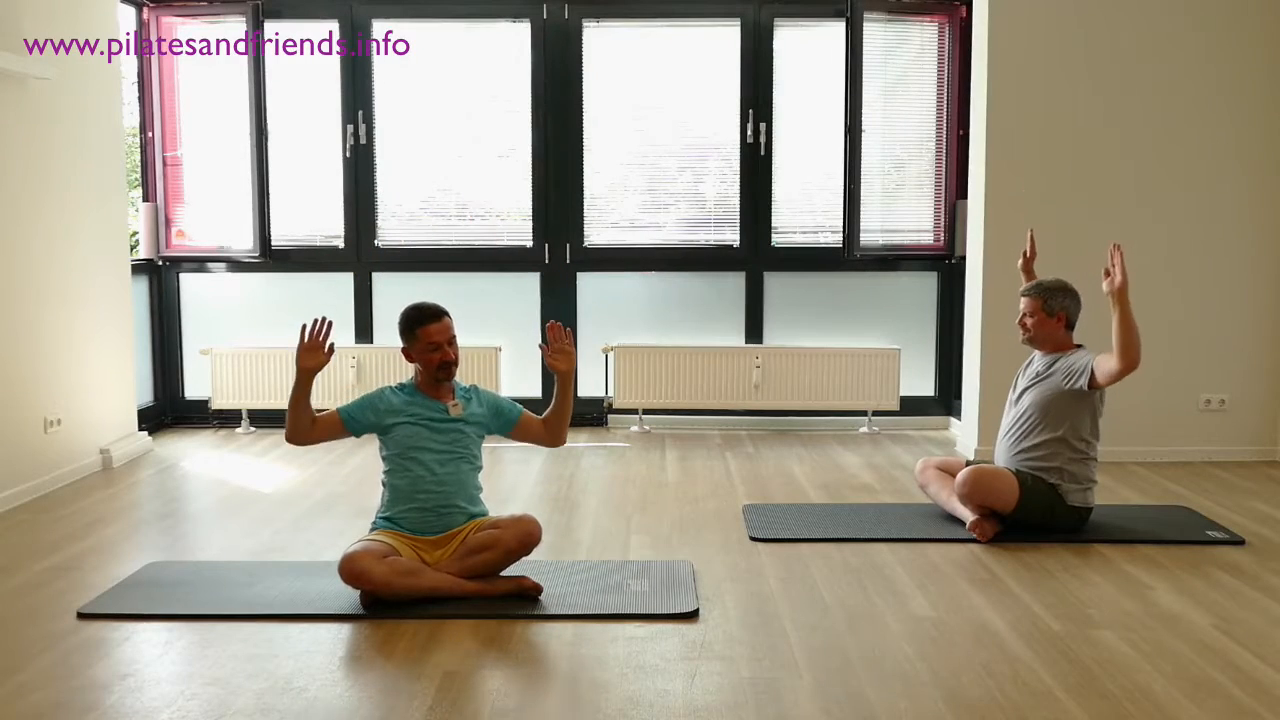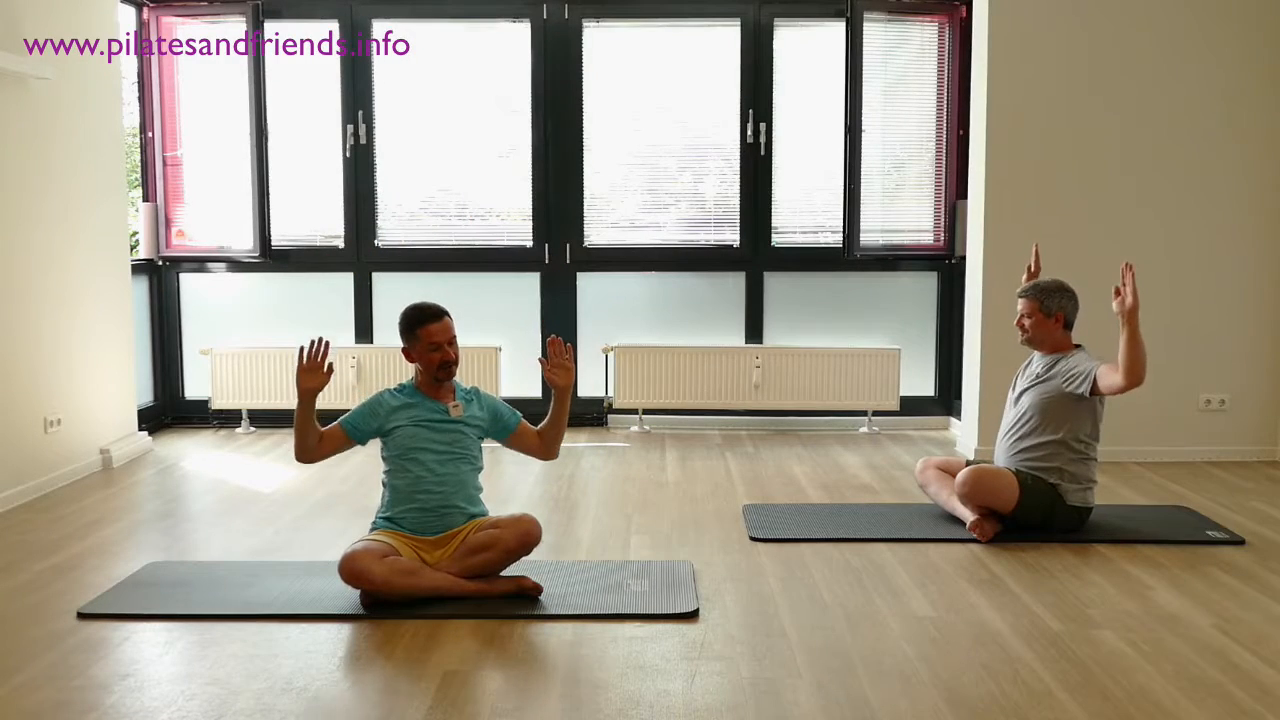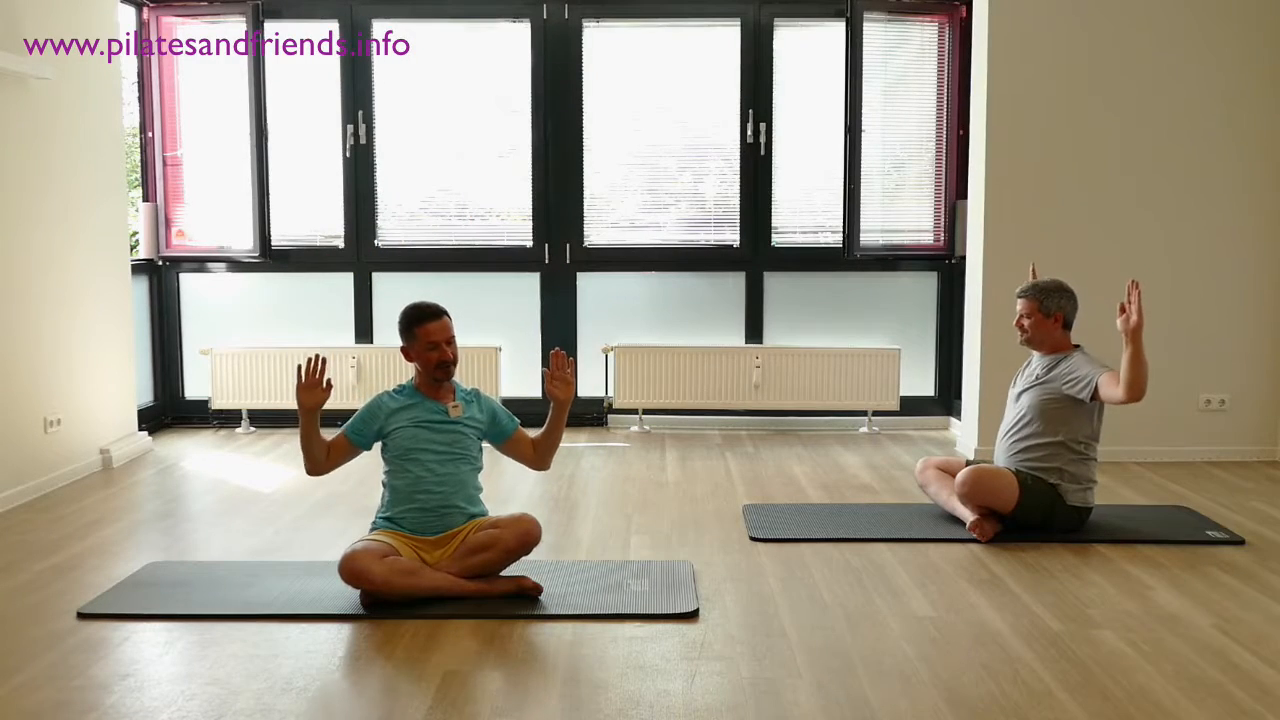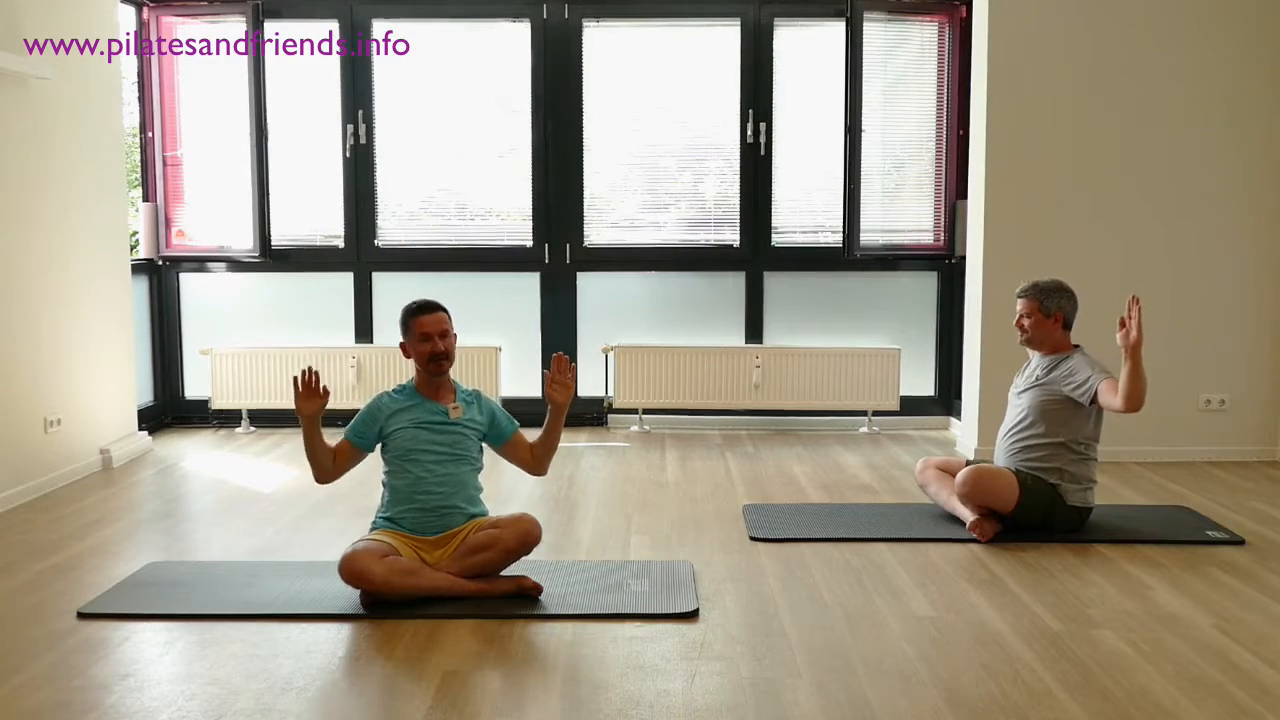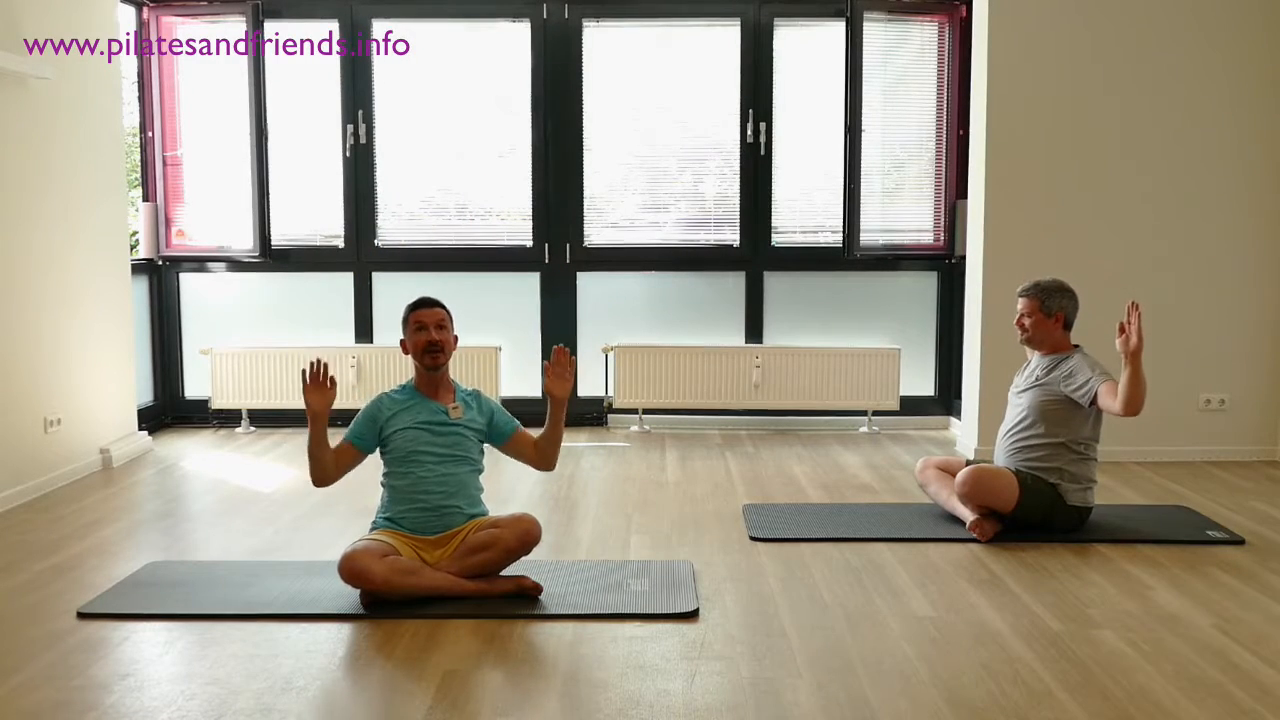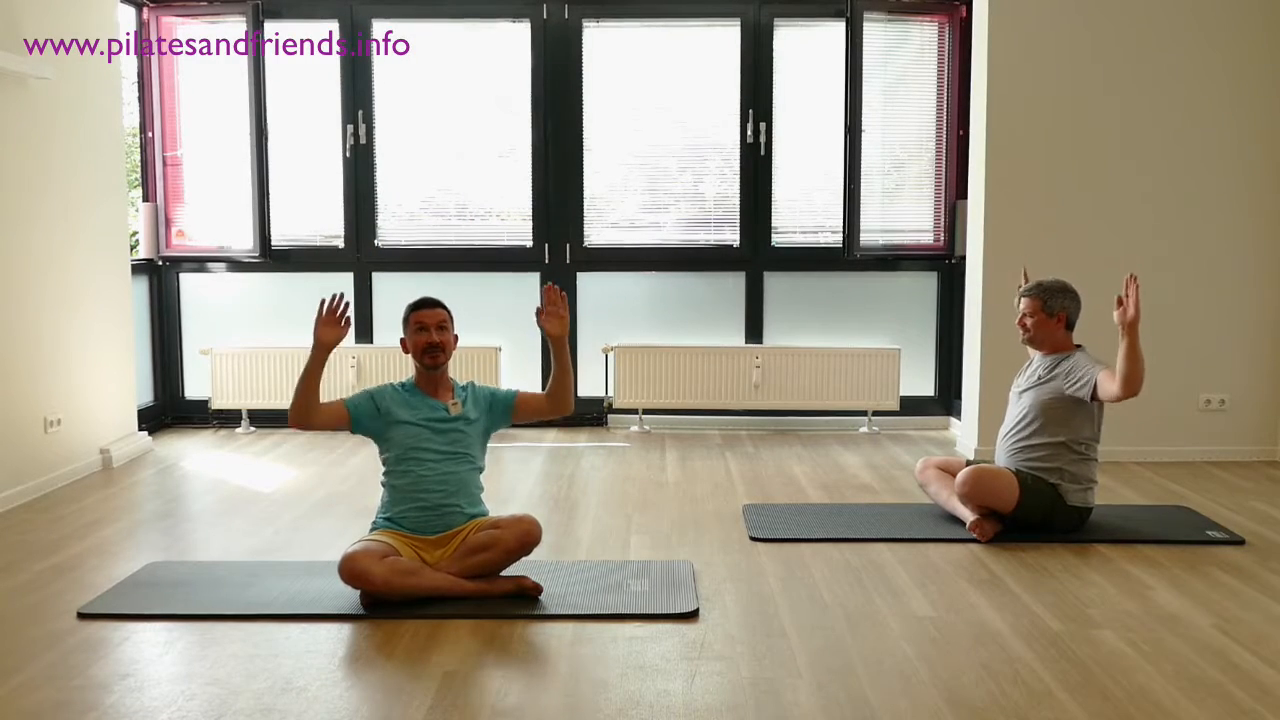
dt=0.2s
person 1, frame 1
left shoulder: (481, 402)
right shoulder: (384, 403)
left elbow: (553, 436)
right elbow: (299, 435)
left wrist: (564, 379)
right wrist: (305, 378)
left hip: (467, 533)
right hip: (399, 537)
left knee: (527, 529)
right knee: (355, 567)
left ankle: (400, 584)
right ankle: (493, 587)
person 1, frame 2
left shoulder: (481, 404)
right shoulder: (385, 406)
left elbow: (546, 449)
right elbow: (308, 453)
left wrist: (561, 394)
right wrist: (307, 399)
left hip: (466, 534)
right hip: (399, 537)
left knee: (526, 529)
right knee: (355, 566)
left ankle: (400, 583)
right ankle: (492, 586)
person 1, frame 3
left shoulder: (480, 405)
right shoulder: (385, 408)
left elbow: (538, 459)
right elbow: (318, 465)
left wrist: (560, 406)
right wrist: (309, 414)
left hip: (466, 534)
right hip: (399, 537)
left knee: (526, 529)
right knee: (354, 566)
left ankle: (402, 583)
right ankle: (491, 587)
person 1, frame 4
left shoulder: (480, 406)
right shoulder: (384, 407)
left elbow: (536, 464)
right elbow: (325, 473)
left wrist: (557, 411)
right wrist: (311, 422)
left hip: (466, 534)
right hip: (399, 538)
left knee: (527, 528)
right knee: (355, 566)
left ankle: (402, 582)
right ankle: (493, 585)
person 1, frame 5
left shoulder: (481, 407)
right shoulder: (385, 408)
left elbow: (545, 460)
right elbow: (323, 476)
left wrist: (558, 404)
right wrist: (318, 418)
left hip: (468, 534)
right hip: (400, 537)
left knee: (526, 529)
right knee: (354, 565)
left ankle: (403, 583)
right ankle: (491, 587)
person 1, frame 6
left shoulder: (482, 401)
right shoulder: (383, 402)
left elbow: (559, 405)
right elbow: (302, 417)
left wrist: (557, 340)
right wrist: (324, 349)
left hip: (467, 534)
right hip: (399, 538)
left knee: (527, 529)
right knee: (354, 566)
left ankle: (403, 585)
right ankle: (489, 587)
person 2, frame 1
left shoulder: (1078, 365)
right shoulder: (1041, 355)
left elbow: (1125, 363)
right elbow: (1036, 321)
left wrist: (1118, 299)
right wrist: (1027, 274)
left hip: (1058, 500)
right hip: (1014, 478)
left knee: (971, 481)
right knee: (927, 468)
left ankle: (991, 516)
right ankle: (976, 516)
person 2, frame 2
left shoulder: (1078, 367)
right shoulder: (1040, 357)
left elbow: (1128, 379)
right elbow: (1035, 326)
left wrist: (1128, 319)
right wrist: (1033, 283)
left hip: (1059, 499)
right hip: (1015, 478)
left knee: (970, 482)
right knee: (928, 468)
left ankle: (989, 516)
right ankle: (976, 515)
person 2, frame 3
left shoulder: (1079, 368)
right shoulder: (1040, 358)
left elbow: (1130, 392)
left wrist: (1132, 336)
left hip: (1058, 500)
right hip: (1014, 478)
left knee: (970, 482)
right knee: (927, 468)
left ankle: (986, 518)
right ankle: (978, 517)
person 2, frame 4
left shoulder: (1079, 370)
right shoulder: (1040, 358)
left elbow: (1128, 402)
left wrist: (1131, 350)
left hip: (1059, 499)
right hip: (1014, 477)
left knee: (970, 481)
right knee: (927, 467)
left ankle: (987, 518)
right ankle: (976, 517)
person 2, frame 5
left shoulder: (1079, 370)
right shoulder: (1039, 359)
left elbow: (1128, 406)
left wrist: (1131, 356)
left hip: (1059, 499)
right hip: (1015, 477)
left knee: (970, 481)
right knee: (927, 467)
left ankle: (988, 517)
right ankle: (977, 516)
person 2, frame 6
left shoulder: (1079, 369)
right shoulder: (1042, 356)
left elbow: (1127, 387)
left wrist: (1127, 329)
right wrist: (1026, 304)
left hip: (1058, 500)
right hip: (1013, 476)
left knee: (970, 480)
right knee: (927, 468)
left ankle: (986, 516)
right ankle: (976, 516)
